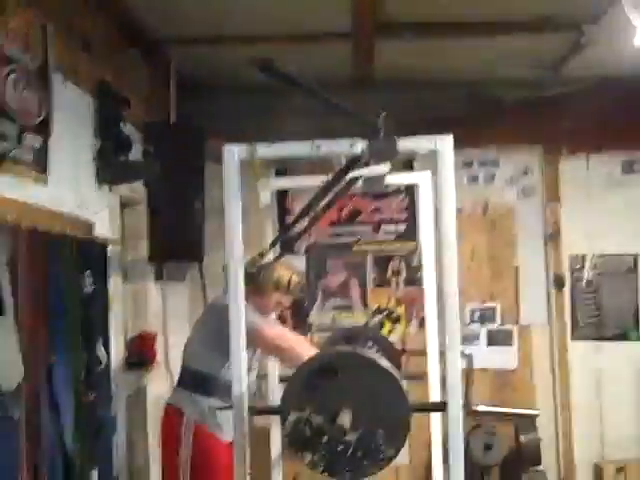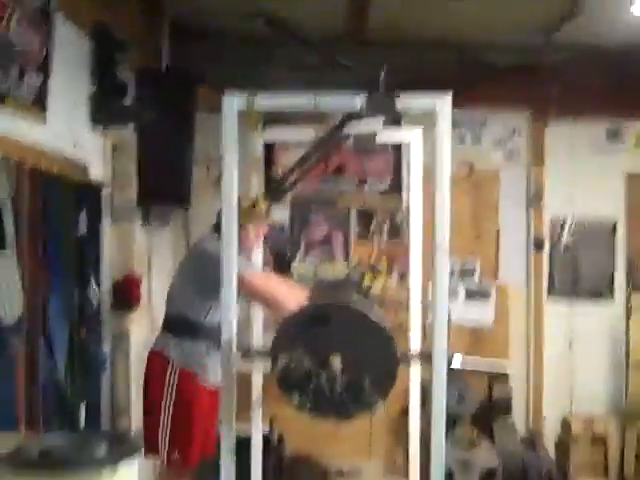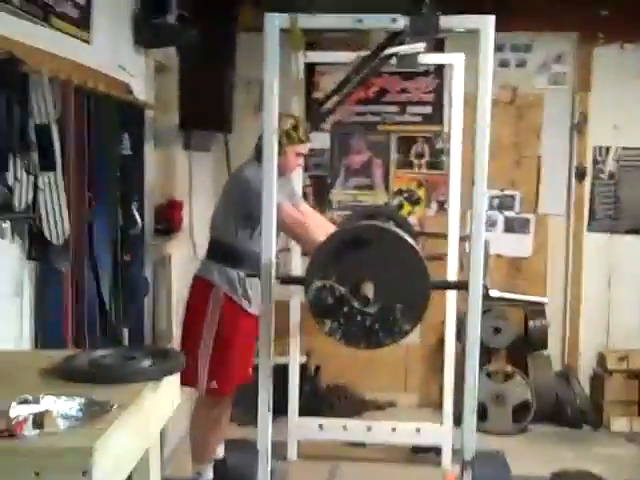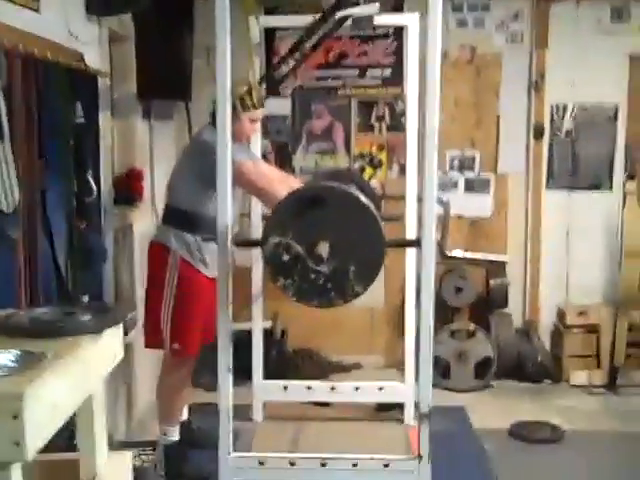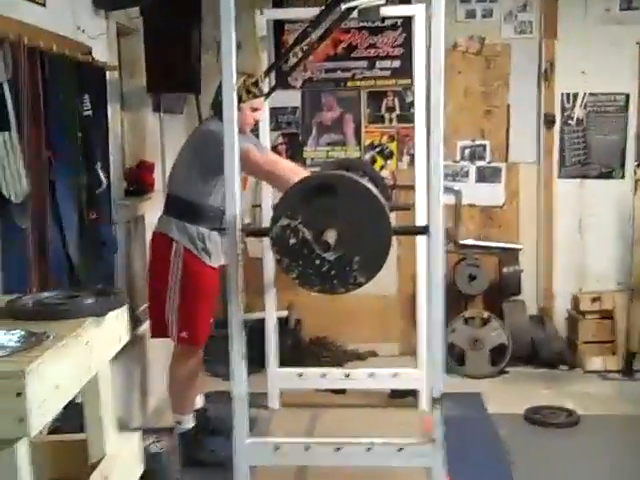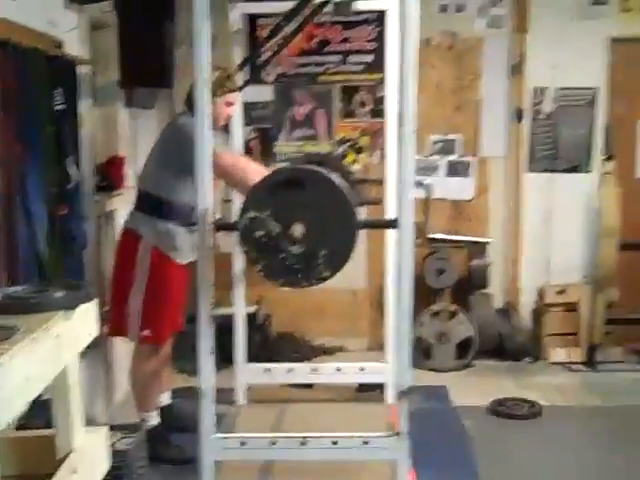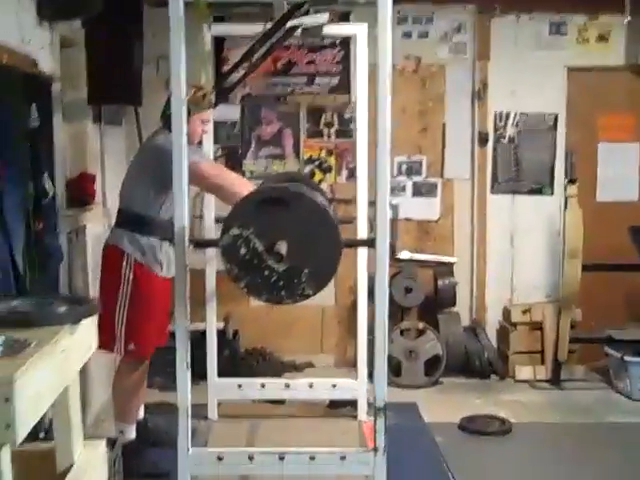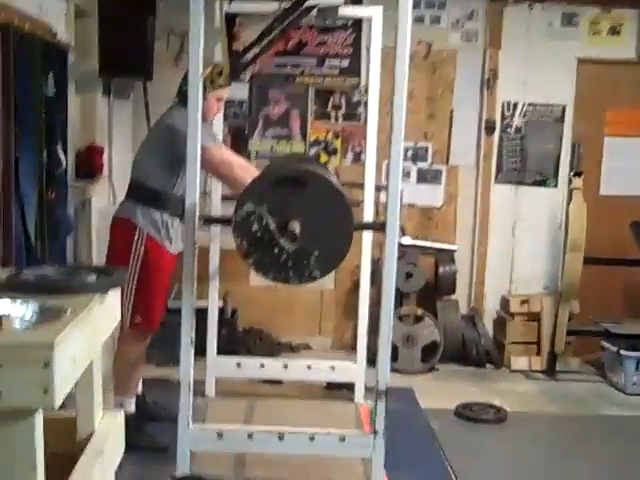
dt=0.4s
person 1, frame 1
left shoulder: (254, 313)
right shoulder: (230, 309)
left elbow: (296, 341)
right elbow: (281, 346)
left hip: (221, 421)
right hip: (196, 420)
person 1, frame 2
right shoulder: (211, 252)
left elbow: (276, 284)
right elbow: (265, 293)
left hip: (206, 366)
right hip: (180, 364)
left knee: (192, 452)
person 1, frame 3
left shoulder: (279, 182)
right shoulder: (252, 179)
left elbow: (315, 220)
right elbow: (299, 228)
left hip: (246, 293)
right hip: (222, 292)
left knee: (227, 387)
right knee: (213, 392)
person 1, frame 4
left shoulder: (235, 147)
right shoulder: (210, 144)
left elbow: (277, 176)
right elbow: (262, 186)
left hip: (202, 256)
right hip: (179, 255)
left knee: (191, 348)
right knee: (178, 352)
left ankle: (179, 424)
right ankle: (168, 447)
person 1, frame 5
left shoulder: (237, 138)
right shoulder: (213, 135)
left elbow: (282, 164)
right elbow: (270, 170)
left hip: (206, 245)
right hip: (183, 245)
left knee: (197, 336)
right knee: (187, 342)
left ankle: (195, 412)
right ankle: (184, 434)
person 1, frame 6
left shoulder: (207, 134)
right shoulder: (186, 130)
left elbow: (246, 165)
right elbow: (234, 172)
left hip: (176, 243)
right hip: (153, 242)
left knee: (165, 333)
right knee: (149, 338)
left ankle: (165, 407)
right ankle: (151, 429)
person 1, frame 7
left shoulder: (184, 149)
right shoulder: (163, 147)
left elbow: (228, 177)
right elbow: (218, 183)
left hip: (156, 257)
right hip: (134, 257)
left knee: (144, 350)
right knee: (132, 354)
left ankle: (136, 425)
right ankle: (125, 444)
person 1, frame 8
left shoulder: (196, 127)
right shoulder: (179, 125)
left elbow: (236, 161)
right elbow: (226, 169)
left hip: (161, 231)
right hip: (142, 231)
left knee: (145, 323)
right knee: (135, 326)
left ankle: (135, 400)
right ankle: (124, 416)
